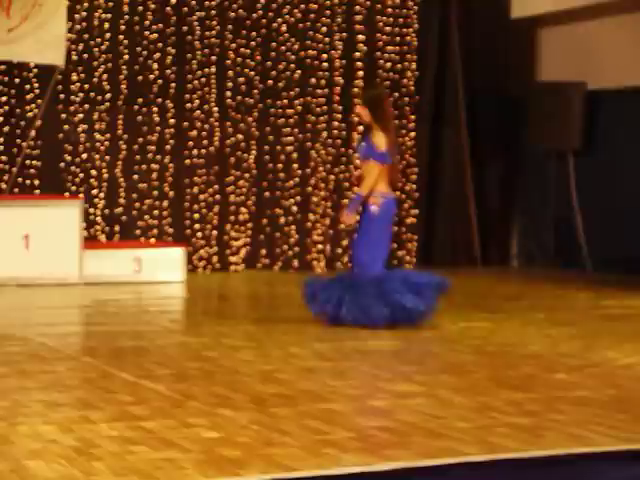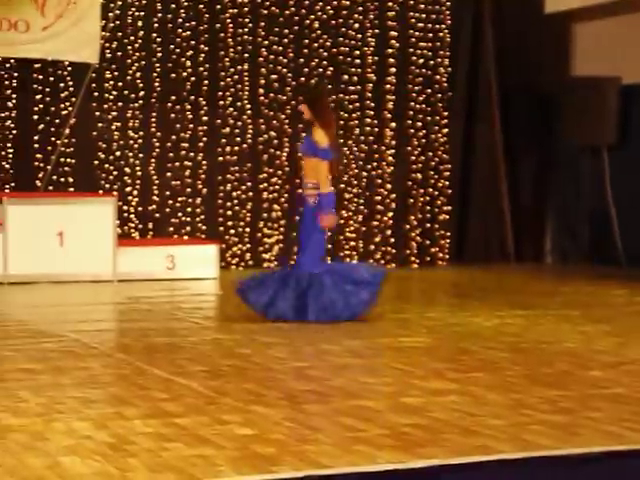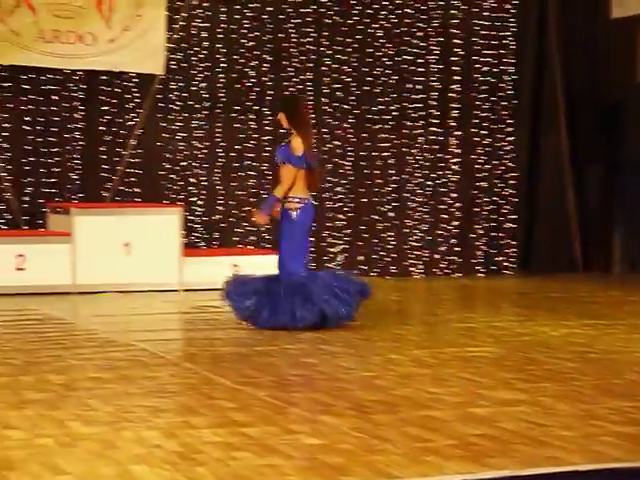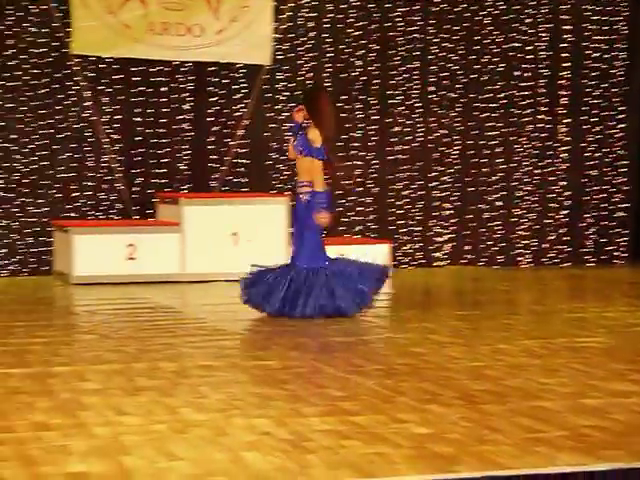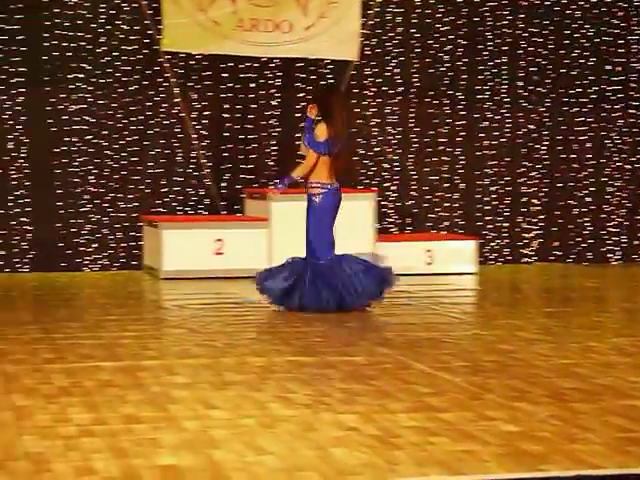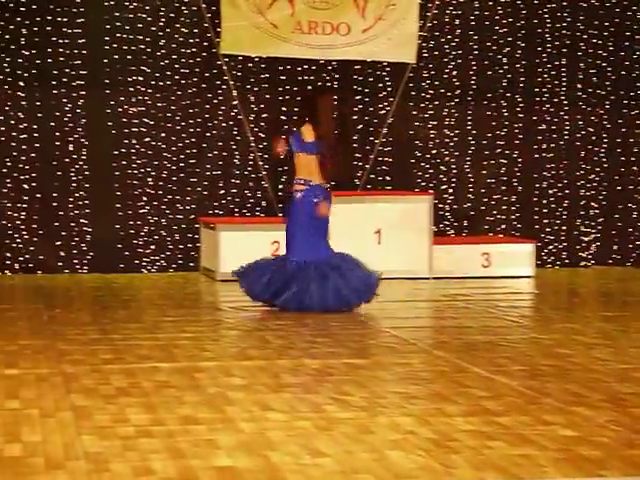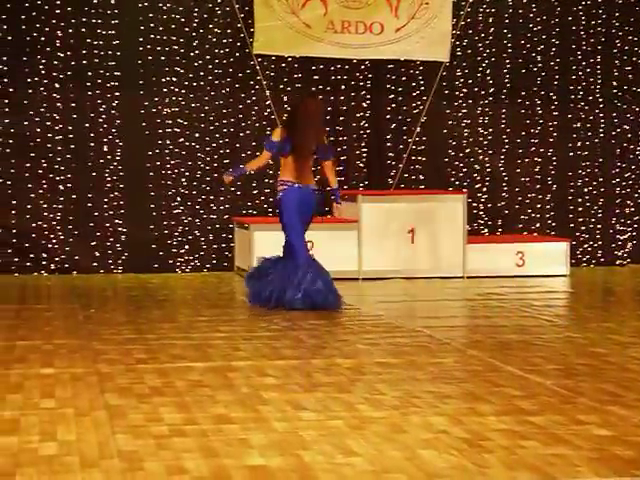
dt=0.5s
person 1, frame 1
left shoulder: (378, 137)
right shoulder: (376, 136)
left elbow: (372, 177)
left wrist: (352, 207)
left hip: (378, 203)
right hip: (377, 203)
left knee: (368, 260)
right knee: (369, 260)
person 1, frame 2
left shoulder: (318, 133)
right shoulder: (319, 132)
left elbow: (323, 174)
left wrist: (326, 209)
left hip: (317, 198)
right hip: (314, 198)
left knee: (310, 255)
right knee: (310, 254)
left ankle: (312, 306)
person 1, frame 3
left shoulder: (296, 141)
right shoulder: (298, 140)
left elbow: (288, 181)
left wrist: (265, 208)
right wrist: (278, 203)
left hip: (296, 208)
right hip: (296, 207)
left knee: (291, 264)
right knee: (291, 264)
left ankle: (337, 296)
right ankle: (296, 313)
person 1, frame 4
left shoulder: (314, 132)
right shoulder: (311, 131)
left elbow: (317, 172)
right elbow: (293, 153)
left wrist: (321, 207)
right wrist: (297, 125)
left hip: (309, 194)
right hip: (310, 195)
left knee: (305, 251)
right knee: (309, 250)
left ankle: (303, 303)
person 1, frame 5
left shoulder: (322, 128)
right shoulder: (332, 130)
left elbow: (308, 163)
right elbow: (305, 149)
left wrist: (281, 184)
right wrist: (309, 120)
left hip: (320, 192)
right hip: (329, 191)
left knee: (320, 249)
right knee: (318, 248)
left ankle: (362, 281)
right ankle: (321, 295)
person 1, frame 6
left shoulder: (306, 129)
right shoulder: (321, 131)
left elbow: (313, 165)
left wrist: (321, 199)
right wrist: (287, 148)
left hip: (305, 191)
right hip: (319, 192)
left knee: (298, 246)
right knee: (317, 246)
left ankle: (294, 296)
right ankle: (345, 290)
person 1, frame 7
left shoulder: (282, 132)
right shoulder: (319, 135)
left elbow: (262, 159)
right elbow: (329, 168)
left wrist: (234, 172)
right wrist: (336, 197)
left hip: (288, 192)
right hip: (310, 194)
left knee: (297, 248)
right knee: (294, 243)
left ankle: (312, 293)
right ankle: (287, 291)
